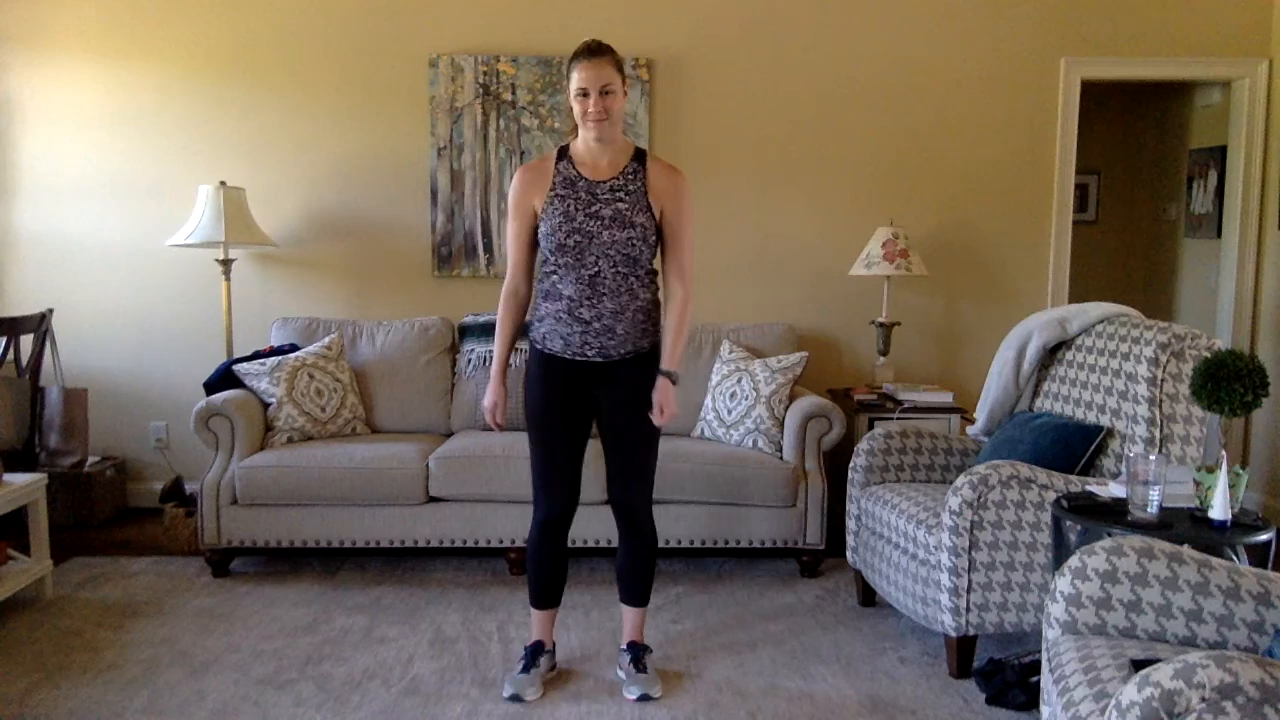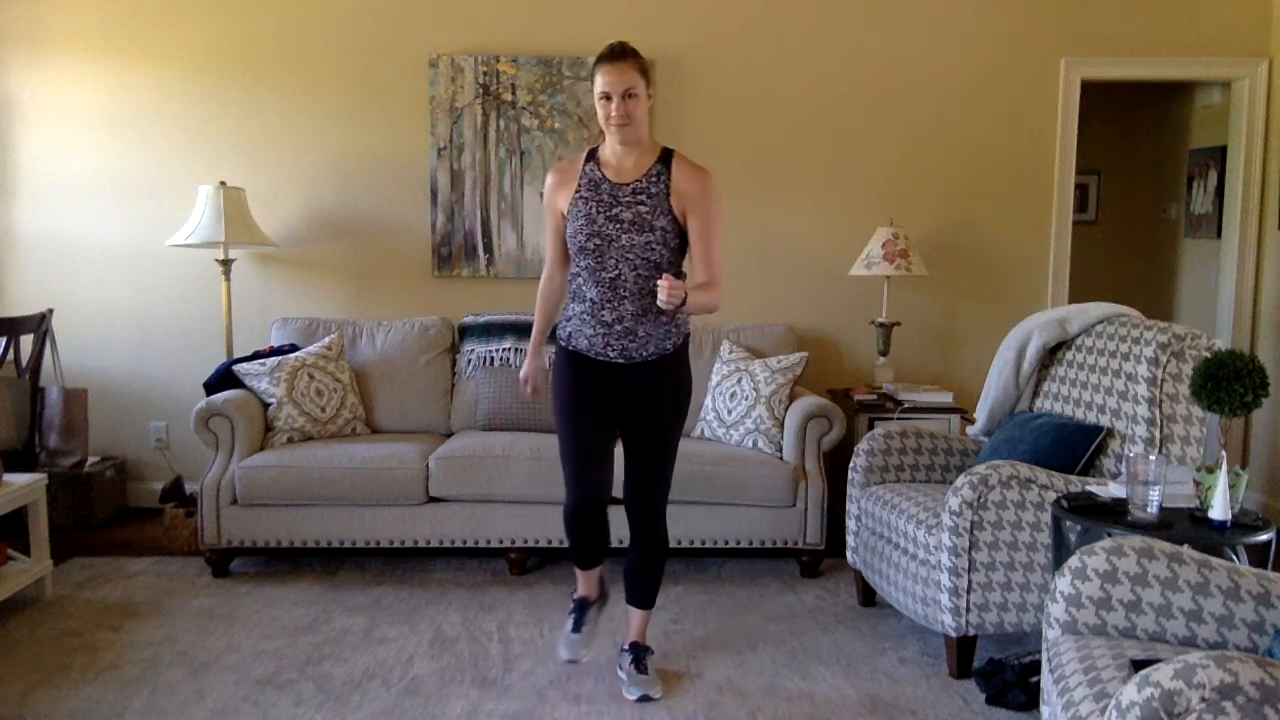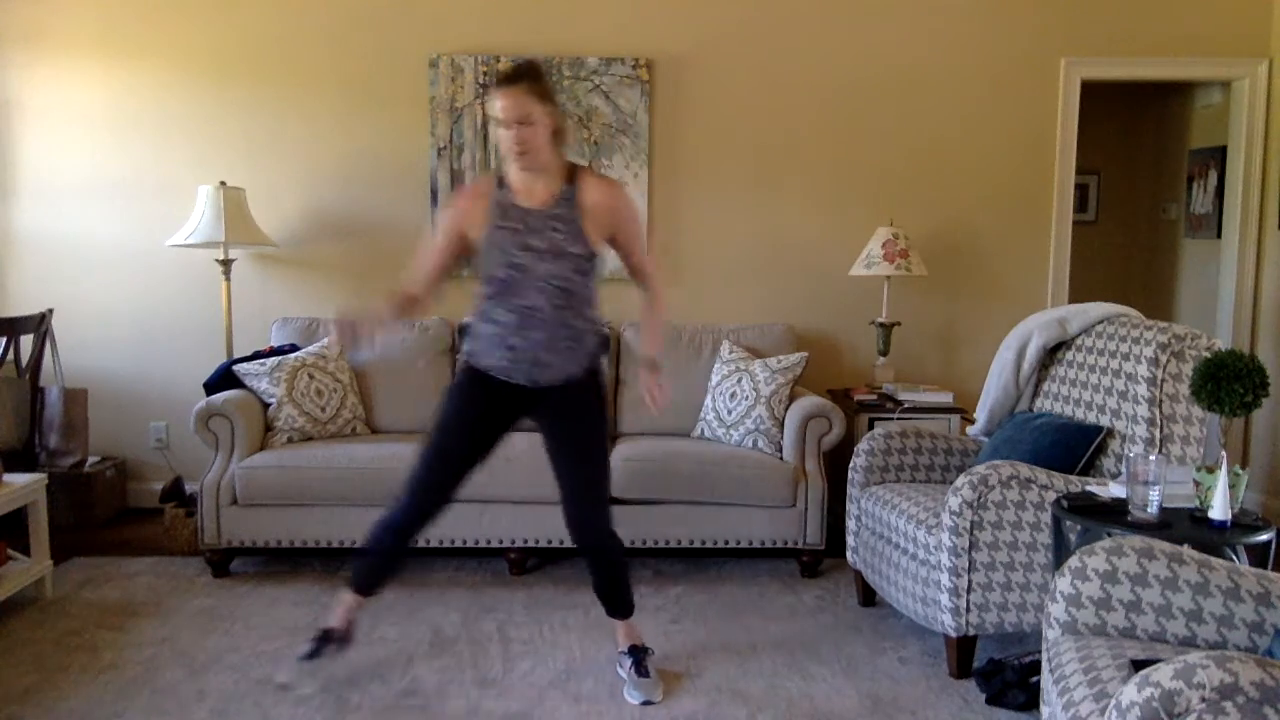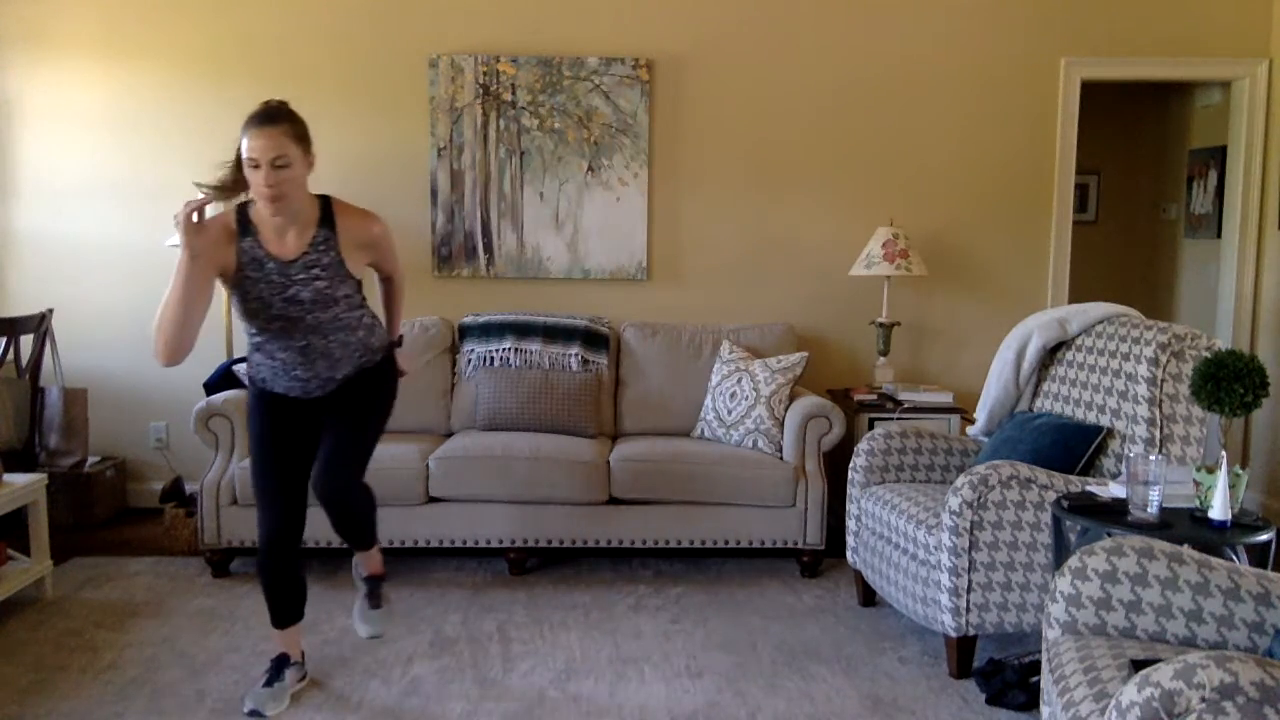
dt=0.7s
person 1, frame 1
left shoulder: (663, 180)
right shoulder: (533, 178)
left elbow: (679, 286)
right elbow: (516, 281)
left wrist: (667, 374)
right wrist: (497, 372)
left hip: (632, 368)
right hip: (555, 365)
left knee: (633, 506)
right knee: (551, 508)
left ankle: (634, 646)
right ankle: (540, 645)
person 1, frame 2
left shoulder: (689, 180)
right shoulder: (564, 178)
left elbow: (711, 291)
left wrist: (680, 295)
right wrist: (533, 350)
left hip: (659, 366)
right hip: (582, 359)
left knee: (647, 506)
right knee: (585, 494)
left ankle: (636, 645)
right ankle: (588, 592)
person 1, frame 3
left shoulder: (600, 198)
right shoulder: (472, 203)
left elbow: (650, 281)
right elbow: (419, 289)
left wrist: (649, 362)
right wrist: (371, 322)
left hip: (571, 382)
right hip: (488, 376)
left knee: (590, 524)
right knee: (419, 502)
left ankle: (631, 647)
right ankle: (340, 623)
person 1, frame 4
left shoulder: (359, 228)
right shoulder: (221, 237)
left elbow: (392, 275)
right elbow: (169, 353)
left wrist: (392, 340)
right wrist: (192, 257)
left hip: (362, 375)
right hip: (278, 391)
left knee: (334, 481)
right knee: (276, 532)
left ankle: (369, 565)
right ankle: (289, 657)
